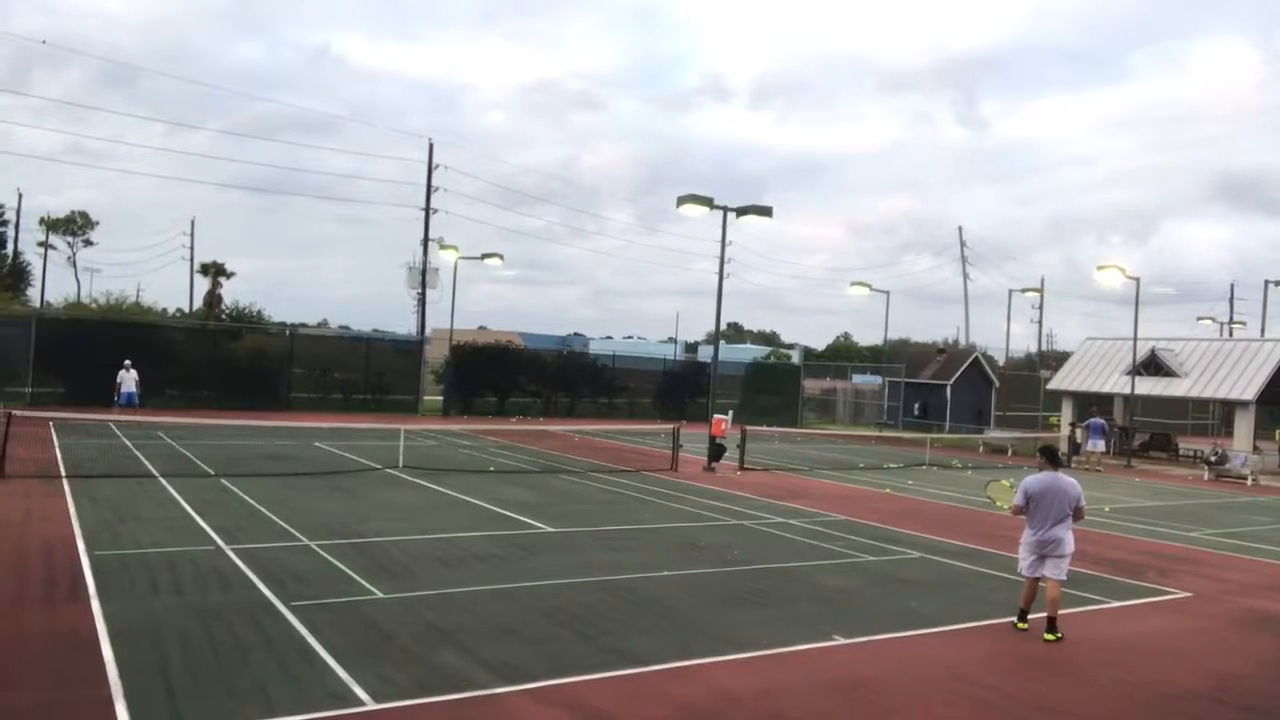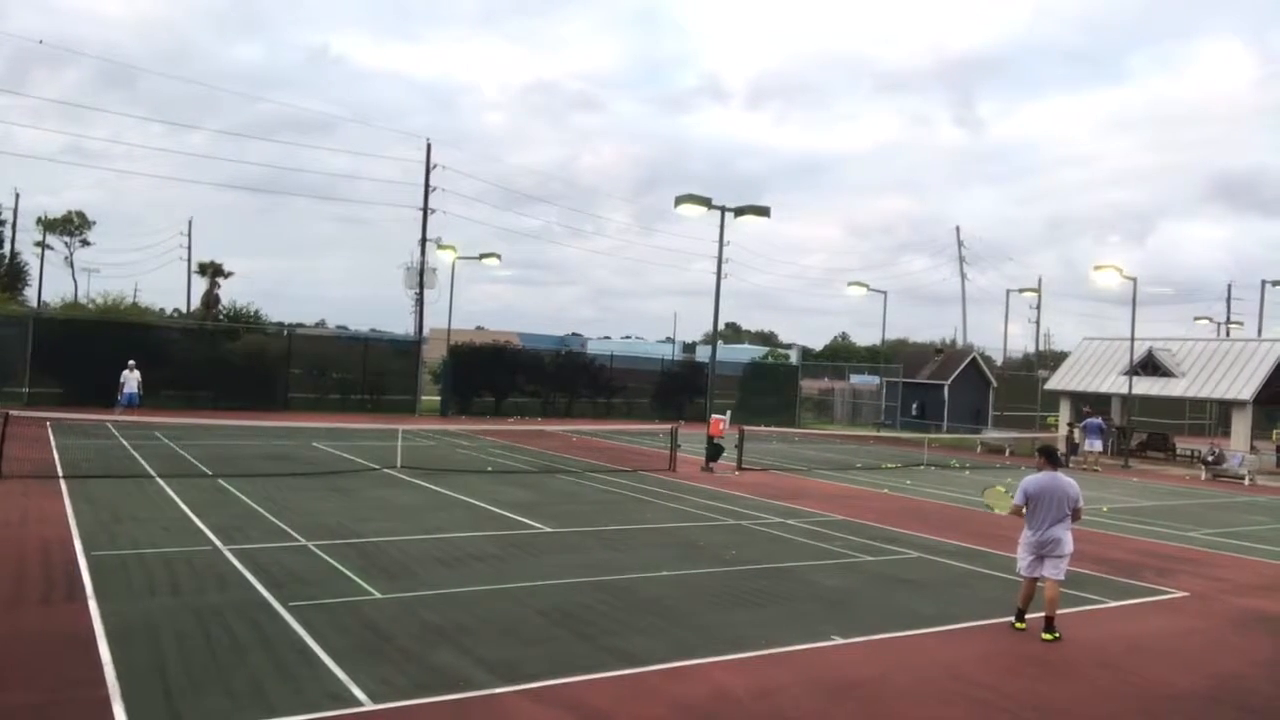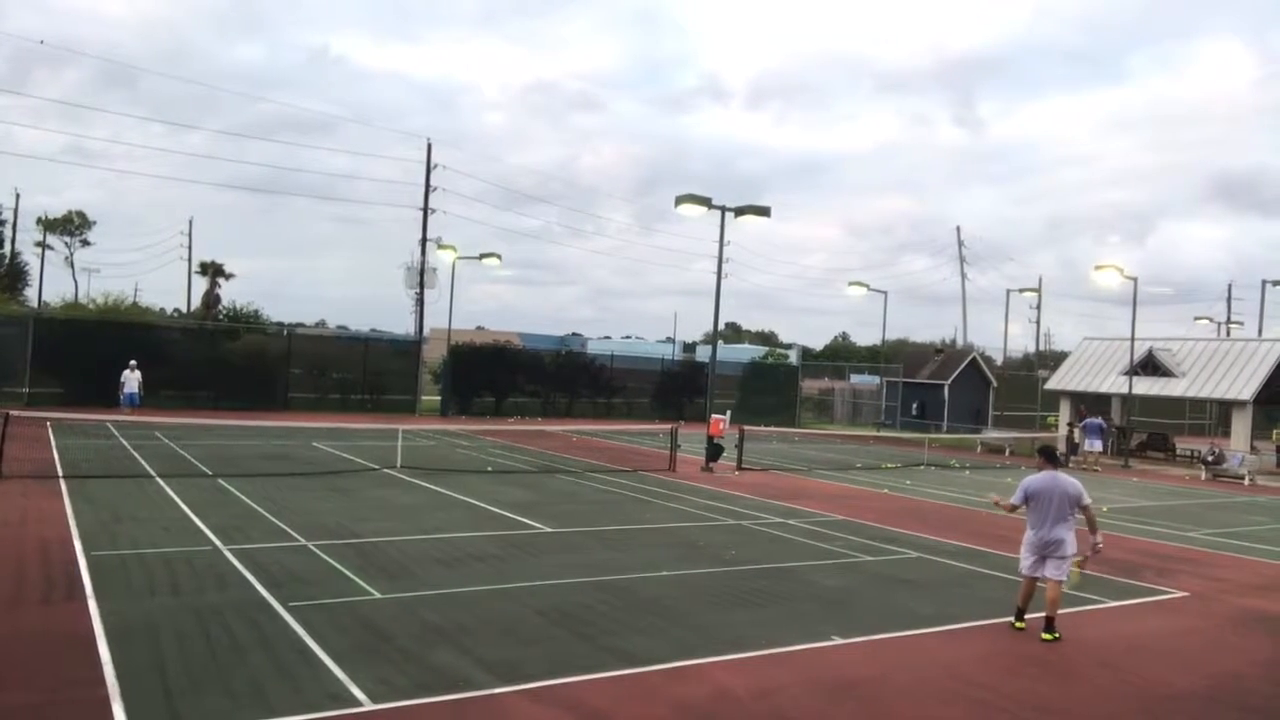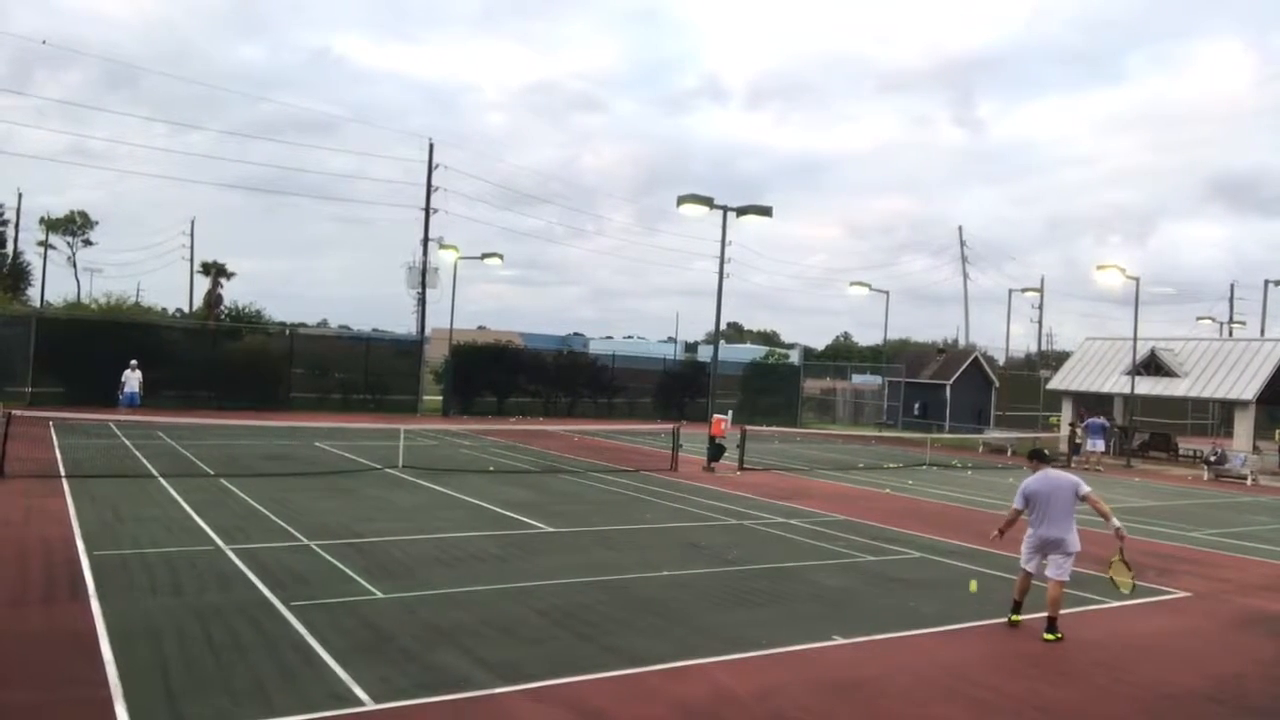
dt=0.4s
person 1, frame 1
left shoulder: (1029, 482)
right shoulder: (1073, 484)
left elbow: (1016, 511)
right elbow: (1080, 515)
left hip: (1034, 538)
right hip: (1060, 540)
left knee: (1031, 579)
right knee: (1053, 582)
left ankle: (1022, 619)
right ankle: (1051, 628)
person 1, frame 2
left shoulder: (1029, 482)
right shoulder: (1072, 485)
left elbow: (1015, 511)
right elbow: (1077, 516)
left wrist: (1026, 513)
left hip: (1033, 539)
right hip: (1058, 540)
left knee: (1029, 579)
right knee: (1052, 582)
left ankle: (1020, 619)
right ankle: (1049, 628)
person 1, frame 3
left shoulder: (1030, 482)
right shoulder: (1074, 485)
left elbow: (1011, 508)
right elbow: (1089, 514)
left wrist: (999, 502)
right wrist: (1096, 537)
left hip: (1035, 539)
right hip: (1061, 541)
left knee: (1029, 578)
right knee: (1054, 583)
left ankle: (1019, 618)
right ankle: (1049, 628)
person 1, frame 4
left shoulder: (1028, 484)
right shoulder: (1071, 480)
left elbow: (1014, 515)
right elbow: (1095, 502)
left wrist: (1001, 531)
right wrist: (1115, 524)
left hip: (1036, 537)
right hip: (1063, 540)
left knee: (1026, 573)
right knee: (1056, 582)
left ankle: (1015, 612)
right ankle: (1051, 629)
